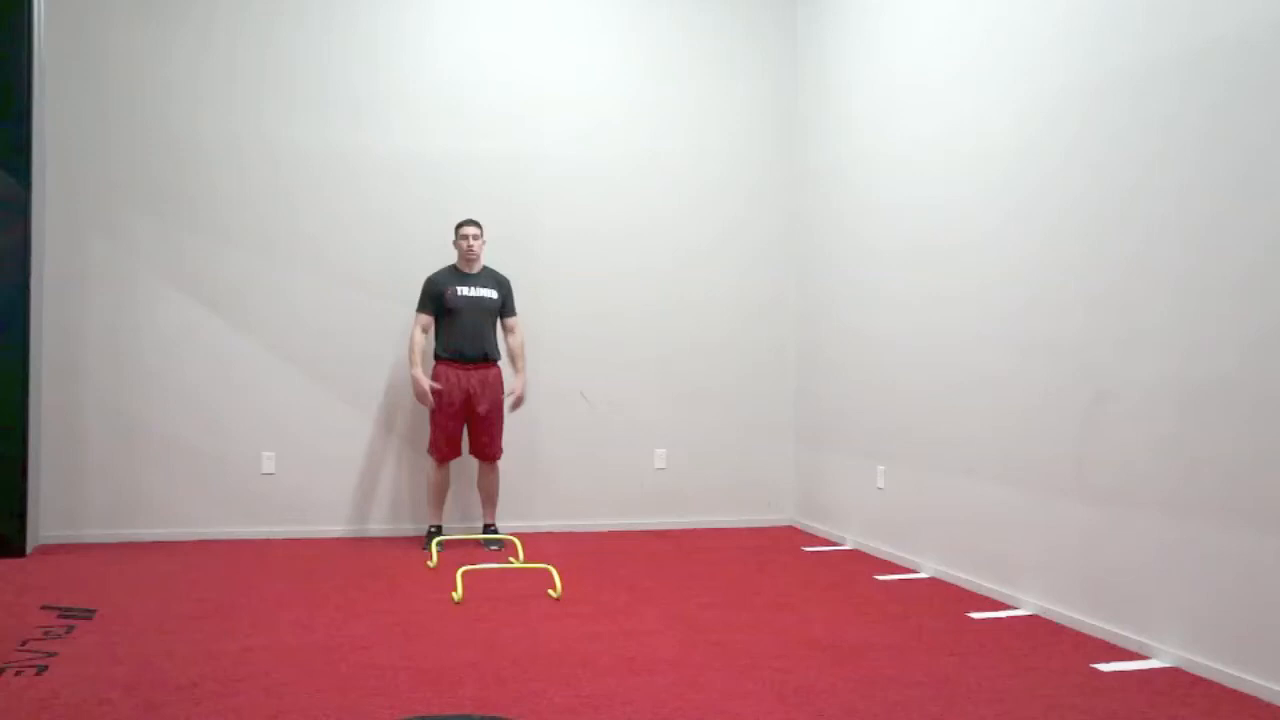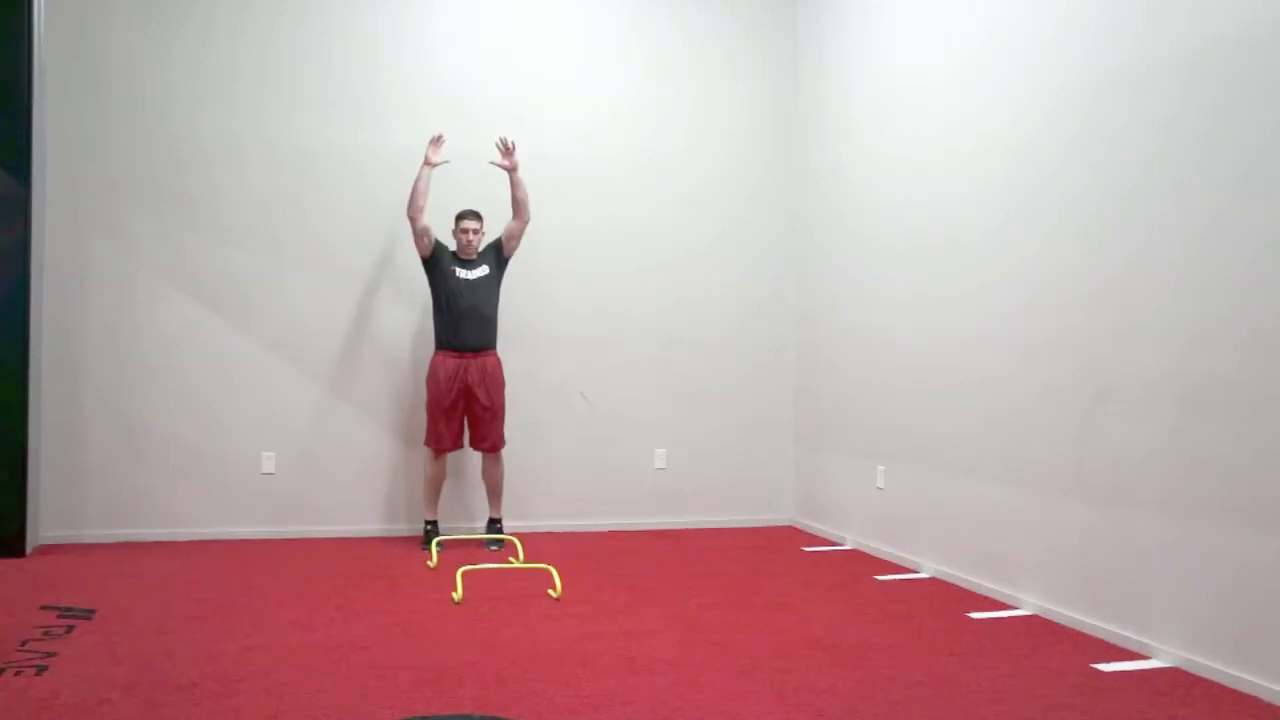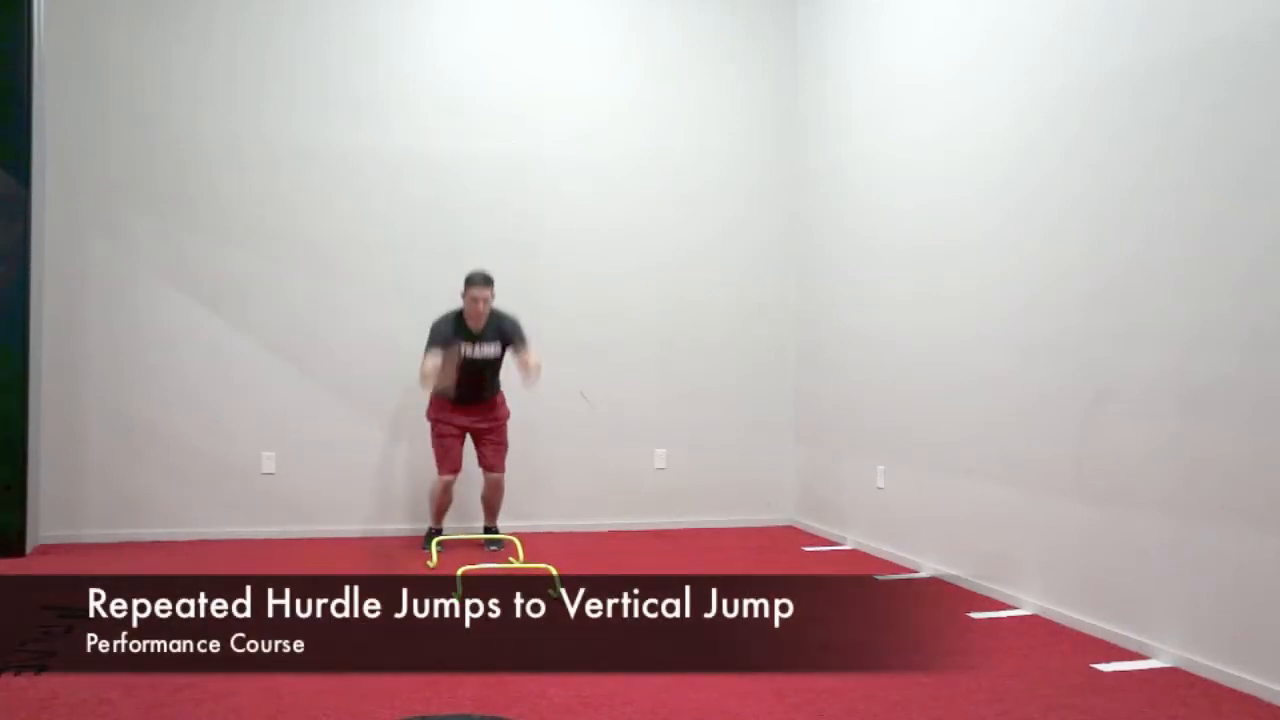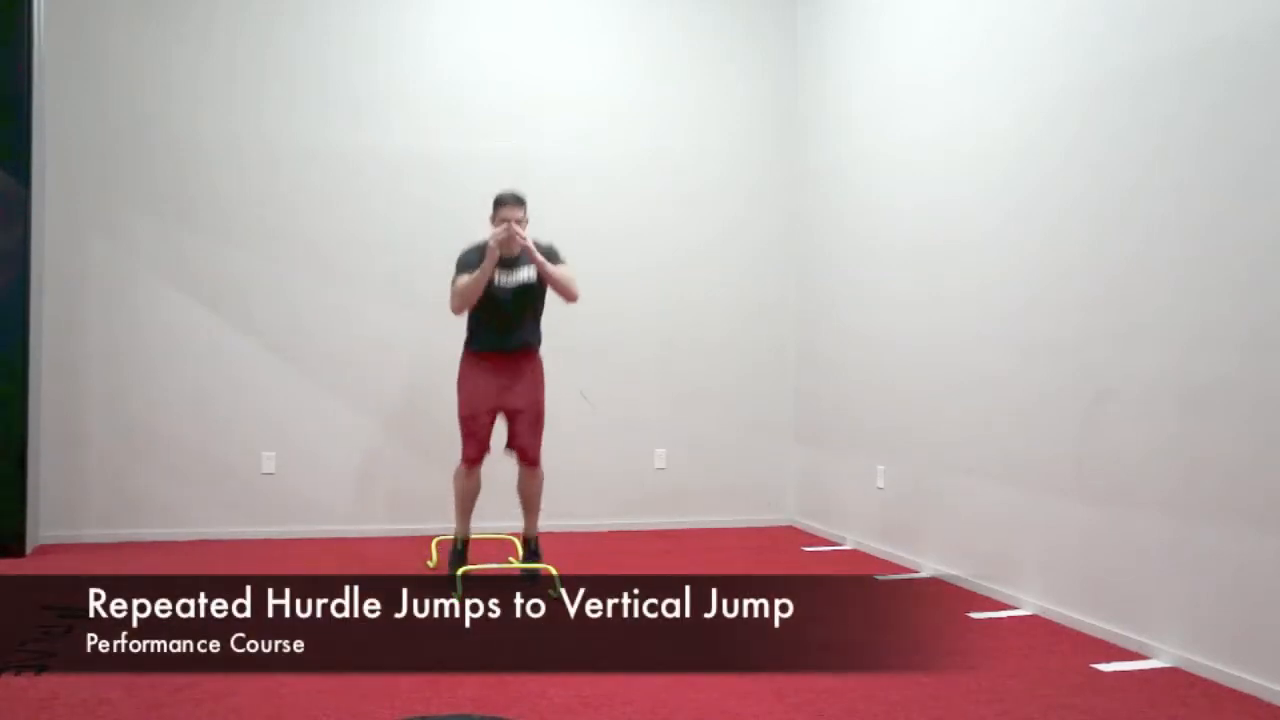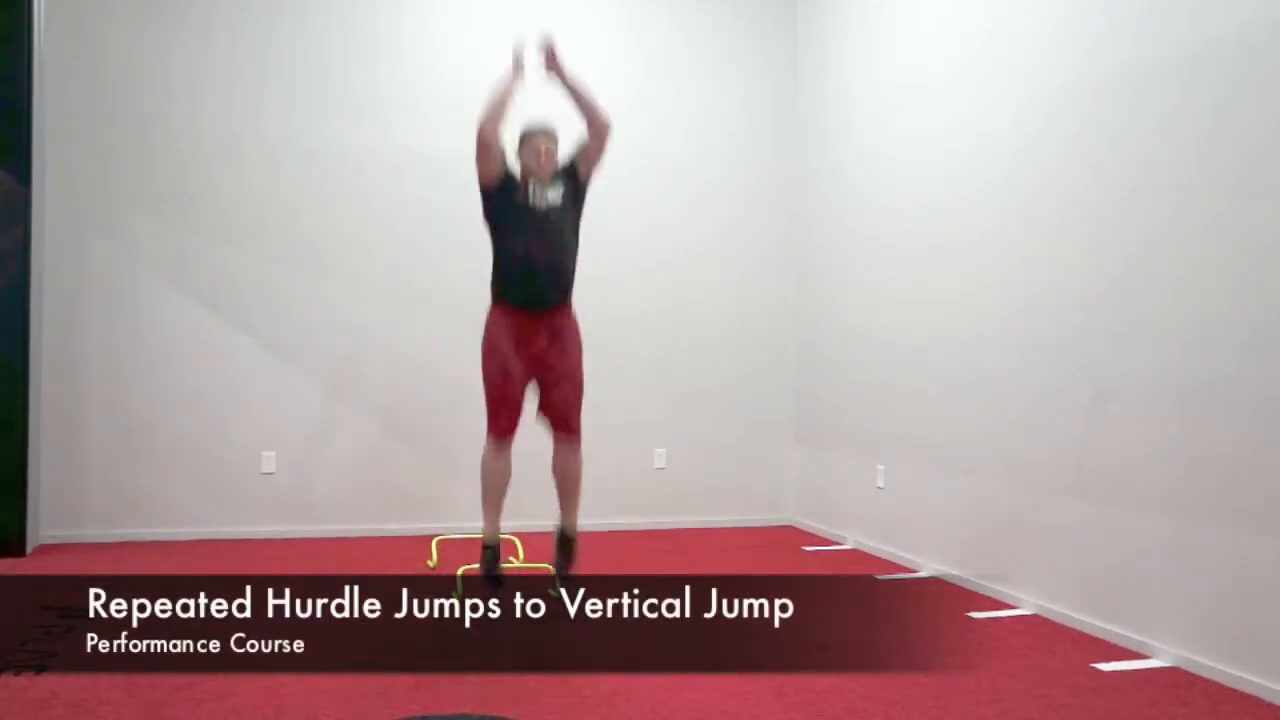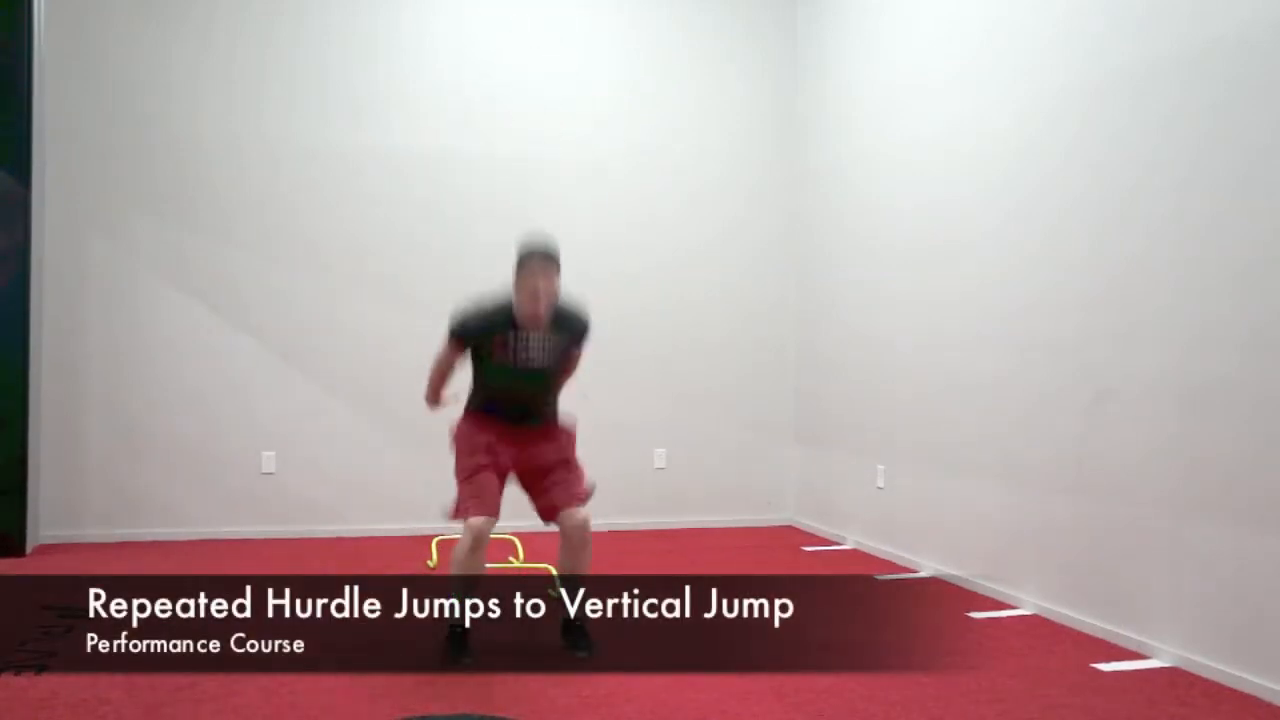
dt=0.7s
person 1, frame 1
left shoulder: (499, 282)
right shoulder: (437, 281)
left elbow: (513, 332)
right elbow: (420, 330)
left wrist: (520, 377)
right wrist: (417, 373)
left hip: (488, 376)
right hip: (447, 376)
left knee: (489, 456)
right knee: (441, 456)
left ankle: (490, 527)
right ankle: (434, 528)
person 1, frame 2
left shoulder: (495, 258)
right shoulder: (438, 260)
left elbow: (521, 218)
right elbow: (416, 217)
left wrist: (513, 172)
right wrist: (427, 167)
left hip: (486, 365)
right hip: (446, 365)
left knee: (492, 449)
right knee: (438, 449)
left ankle: (495, 522)
right ankle: (430, 524)
person 1, frame 3
left shoulder: (506, 324)
right shoulder: (444, 326)
left elbow: (528, 357)
right elbow: (426, 375)
left wrist: (530, 368)
right wrist: (442, 374)
left hip: (489, 407)
right hip: (448, 409)
left knee: (495, 475)
right knee: (447, 477)
left ankle: (491, 530)
right ankle: (434, 530)
person 1, frame 4
left shoulder: (543, 253)
right shoulder: (474, 257)
left elbow: (571, 293)
right elbow: (457, 304)
left wrist: (534, 254)
right wrist: (490, 259)
left hip: (526, 370)
right hip: (479, 368)
left knee: (529, 461)
right knee: (471, 460)
left ankle: (531, 540)
right ankle: (461, 541)
person 1, frame 5
left shoulder: (570, 183)
right shoulder: (502, 188)
left elbow: (601, 128)
right elbow: (485, 135)
left wrist: (561, 73)
right wrist: (515, 74)
left hip: (559, 328)
right hip: (508, 328)
left knee: (567, 437)
right knee: (500, 439)
left ankle: (567, 533)
right ankle: (490, 543)
person 1, frame 6
left shoulder: (572, 323)
right shoulder: (482, 322)
right elbow: (450, 355)
right wrist: (433, 394)
left hip: (544, 436)
right hip: (486, 434)
left knee: (577, 524)
right knee: (477, 529)
left ankle: (572, 618)
right ankle: (458, 626)
